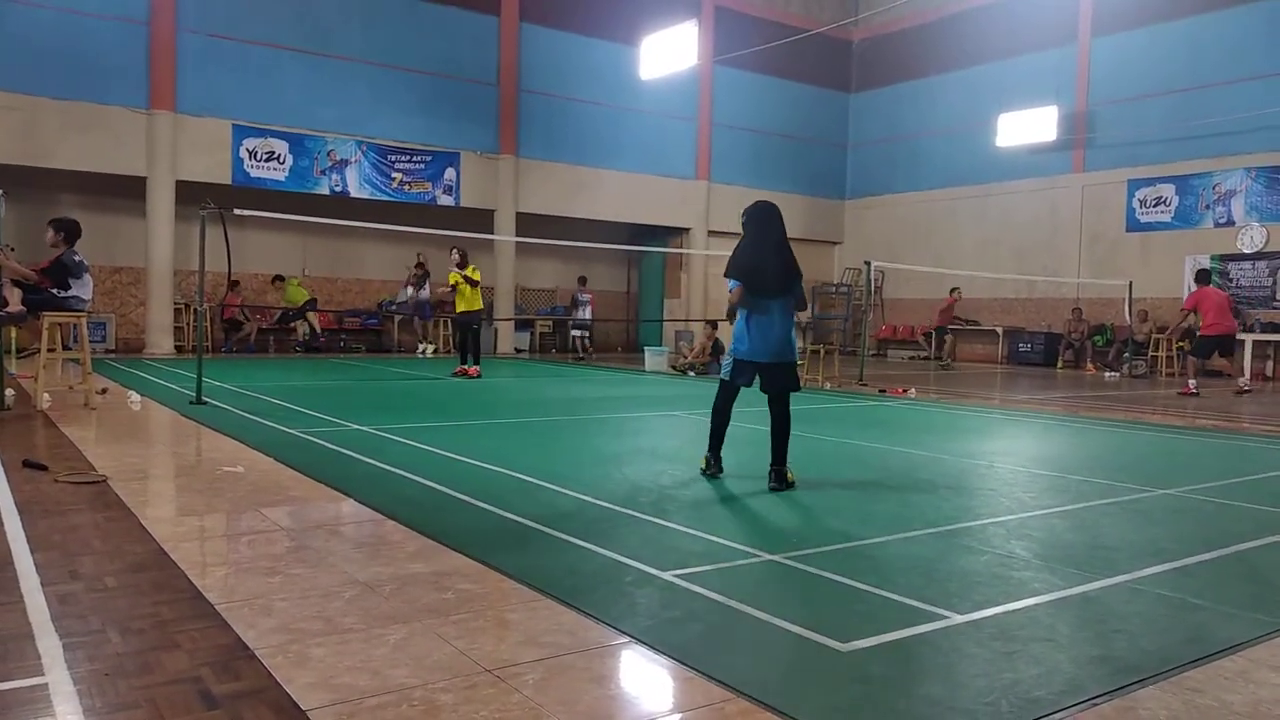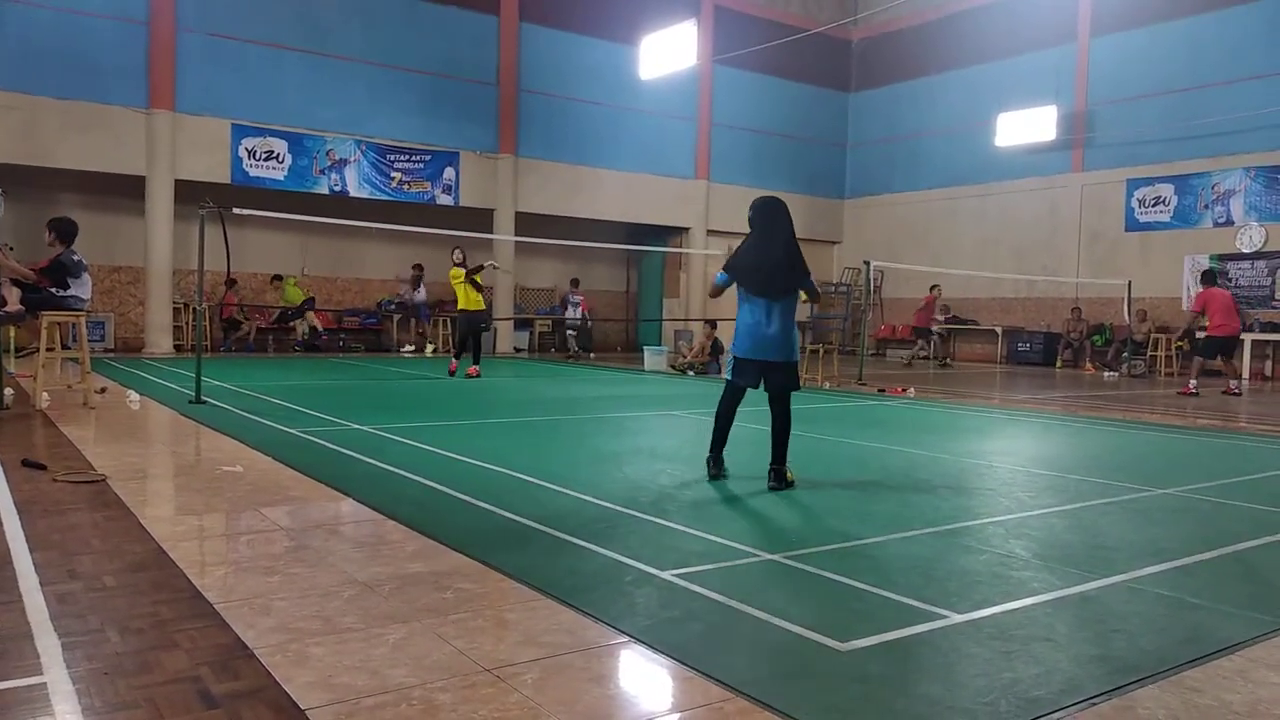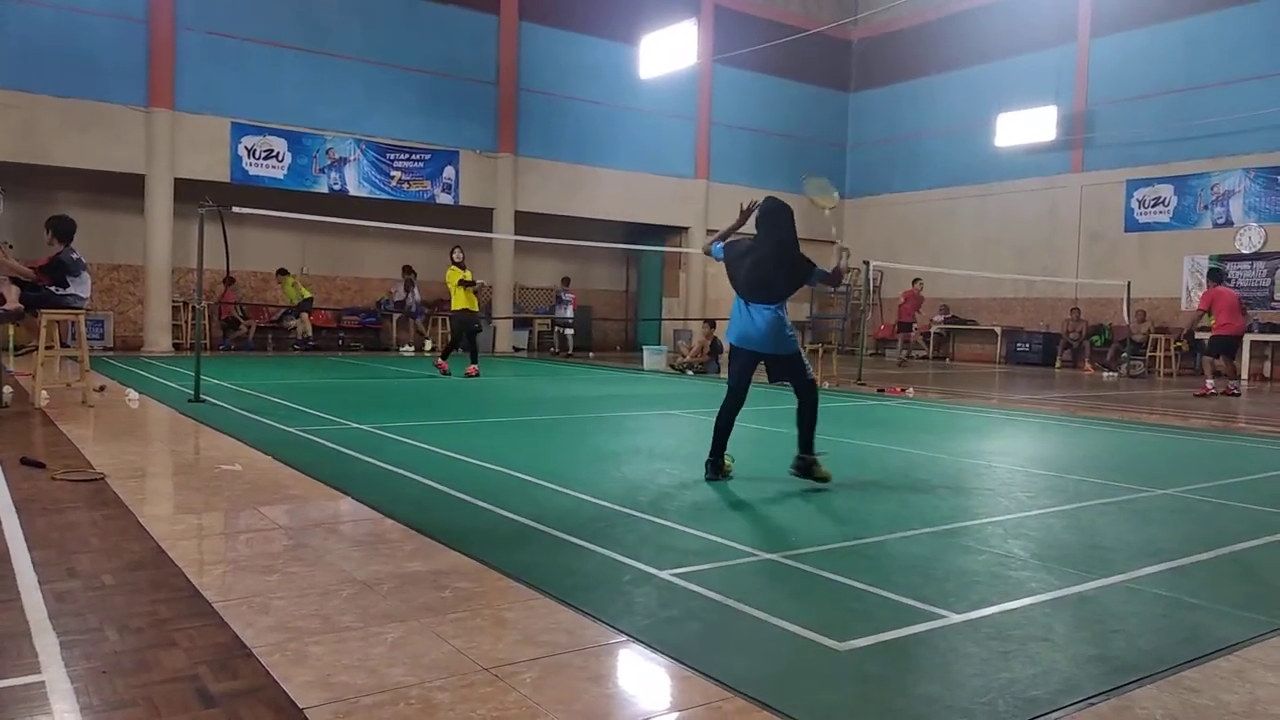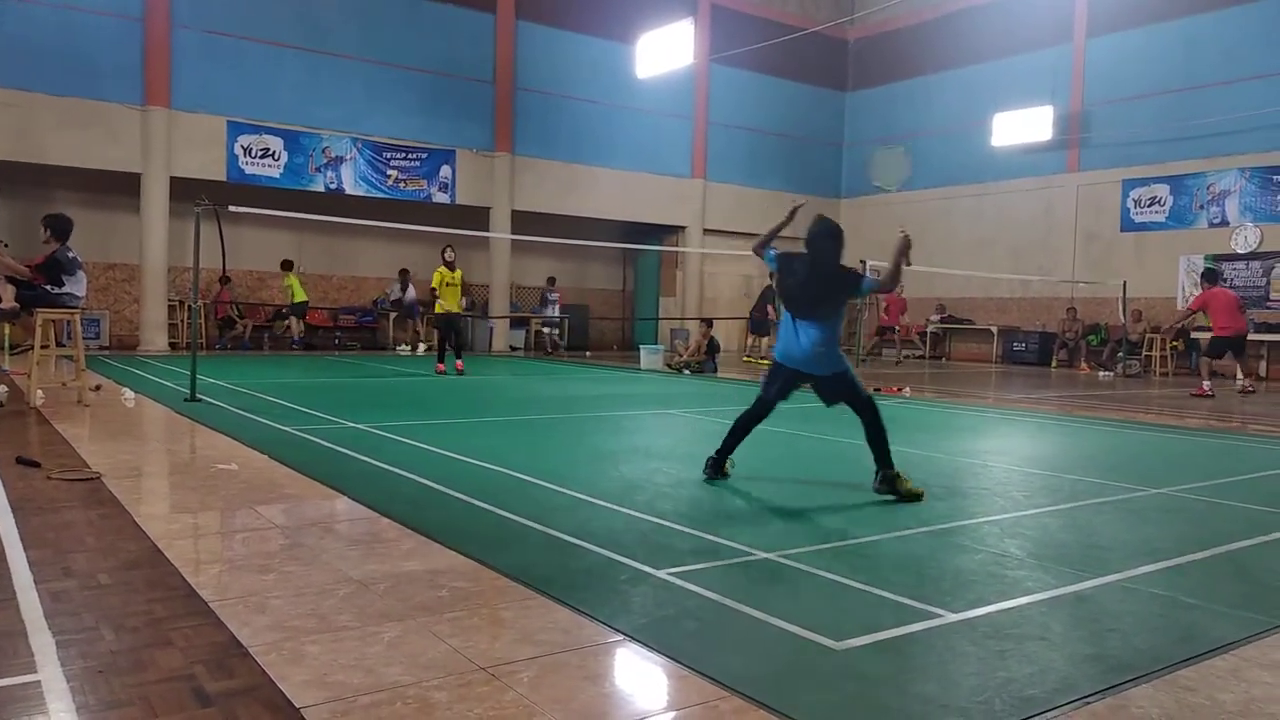
dt=0.3s
person 1, frame 1
left shoulder: (744, 256)
right shoulder: (787, 261)
left elbow: (736, 300)
right elbow: (801, 304)
left wrist: (731, 309)
left hip: (748, 344)
right hip: (781, 346)
left knee: (725, 397)
right knee: (779, 407)
left ankle: (713, 459)
right ankle: (777, 471)
person 1, frame 2
left shoulder: (745, 254)
right shoulder: (792, 259)
left elbow: (713, 291)
right elbow: (815, 297)
left wrist: (730, 266)
right wrist: (794, 289)
left hip: (747, 341)
right hip: (781, 344)
left knee: (730, 399)
right knee: (780, 406)
left ankle: (715, 460)
right ankle: (778, 470)
person 1, frame 3
left shoulder: (740, 250)
right shoulder: (793, 260)
left elbow: (707, 247)
right elbow: (834, 280)
left wrist: (737, 223)
right wrist: (843, 259)
left hip: (742, 338)
right hip: (777, 338)
left knee: (733, 399)
right knee: (808, 394)
left ankle: (714, 462)
right ankle: (805, 458)
person 1, frame 4
left shoulder: (790, 265)
right shoulder: (841, 277)
left elbow: (758, 248)
right elbow: (886, 286)
left wrist: (785, 222)
right wrist: (900, 253)
left hip: (789, 355)
right hip: (824, 358)
left knee: (761, 407)
right knee: (867, 409)
left ankle: (717, 461)
right ankle: (886, 475)
